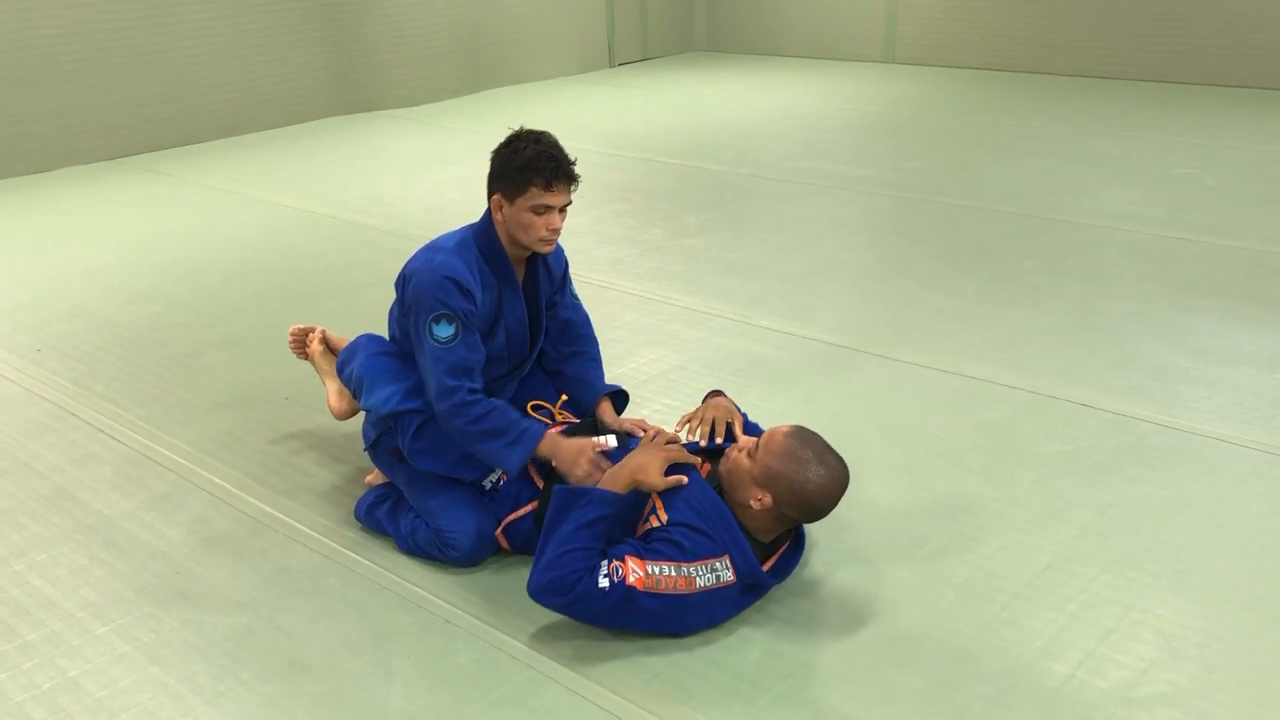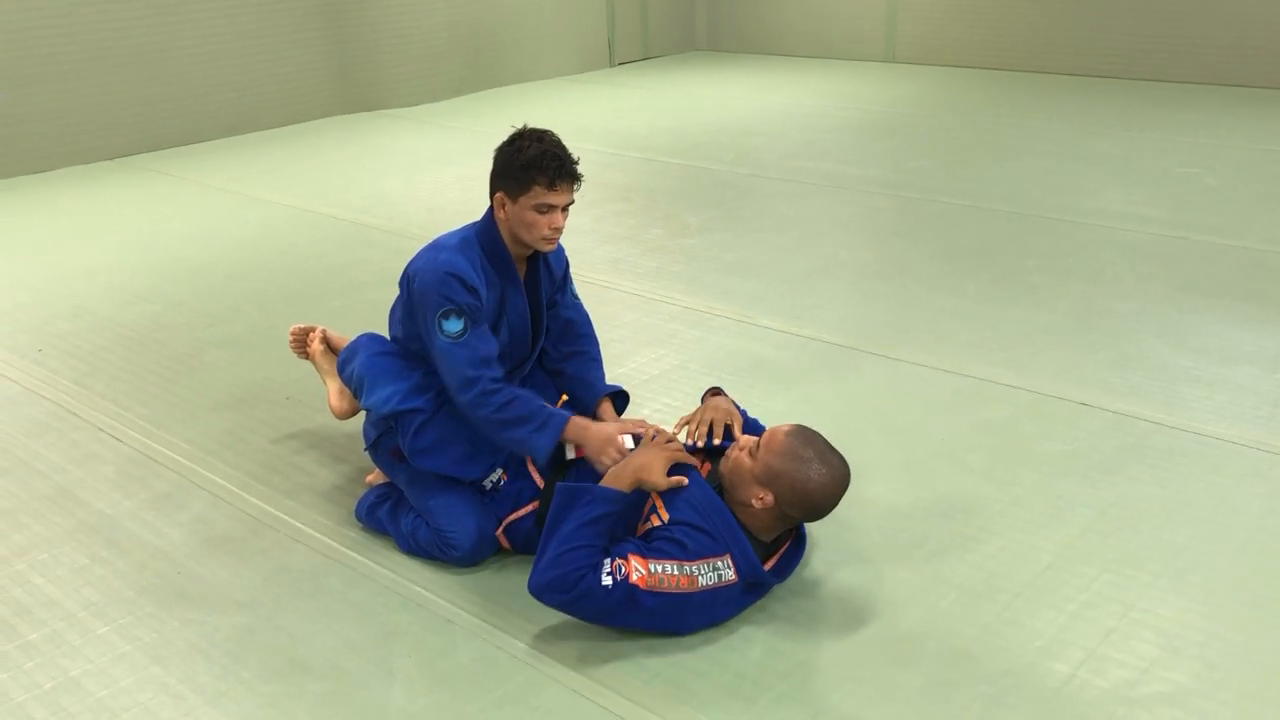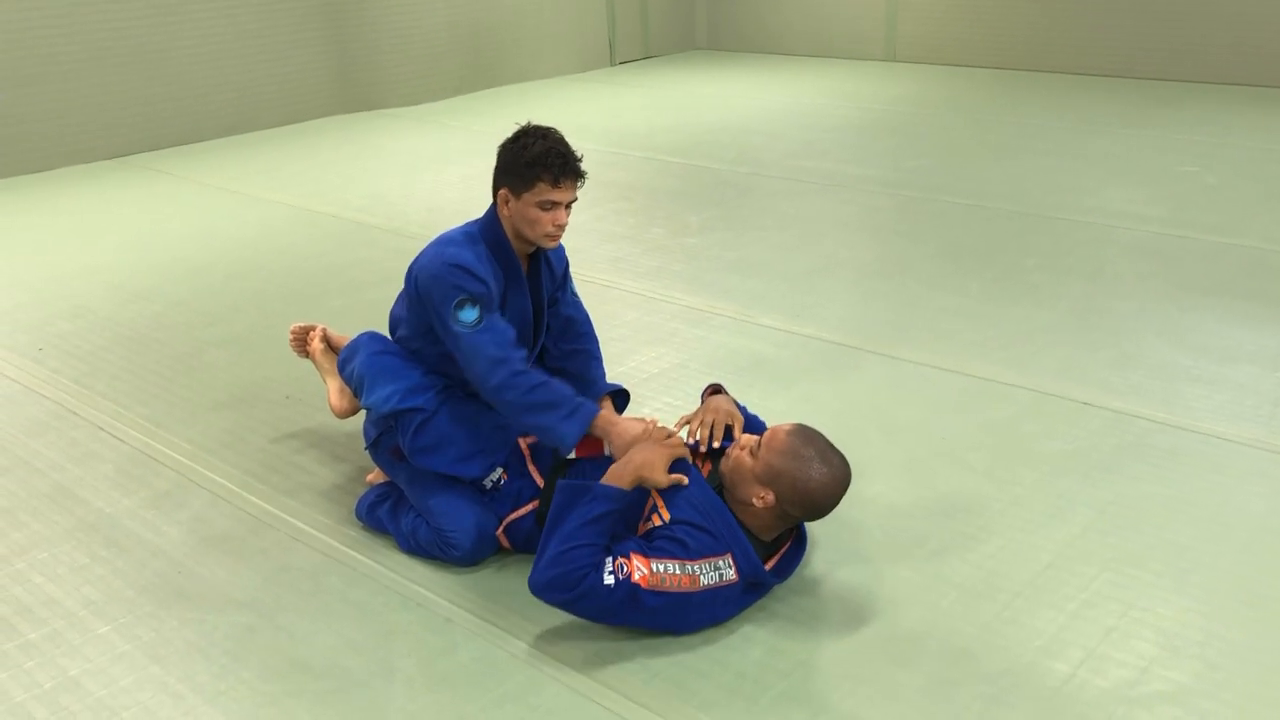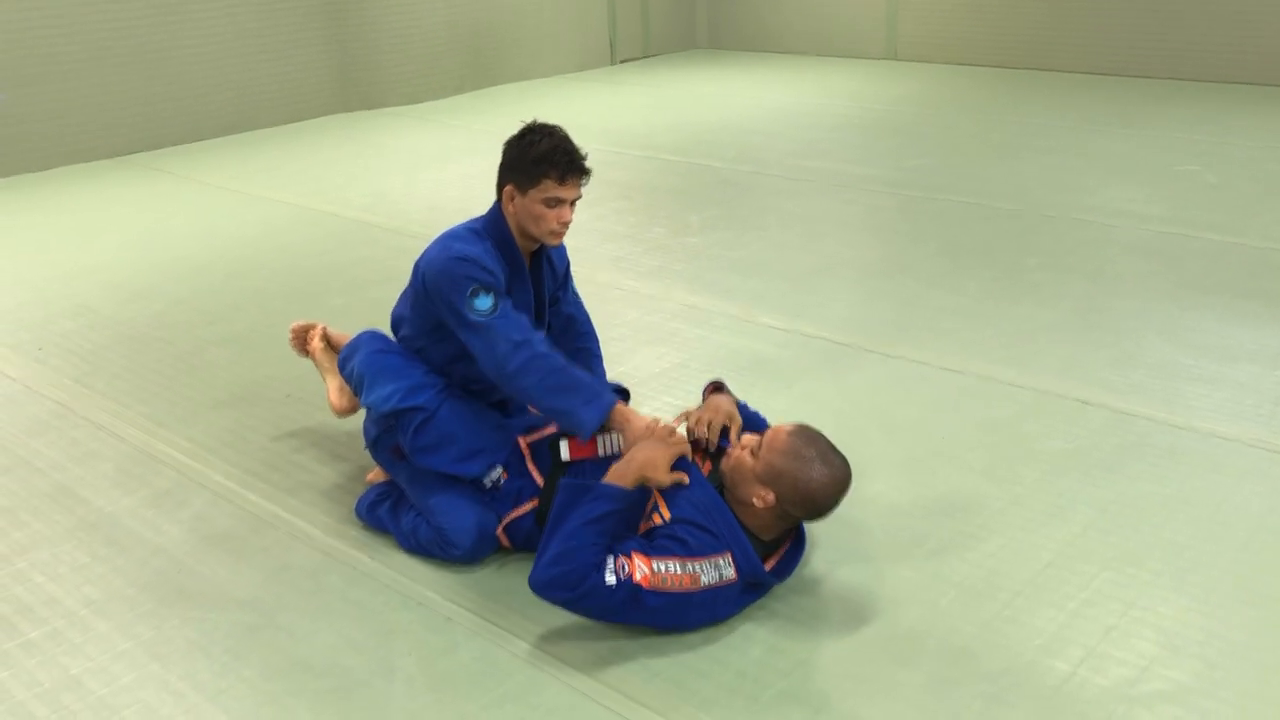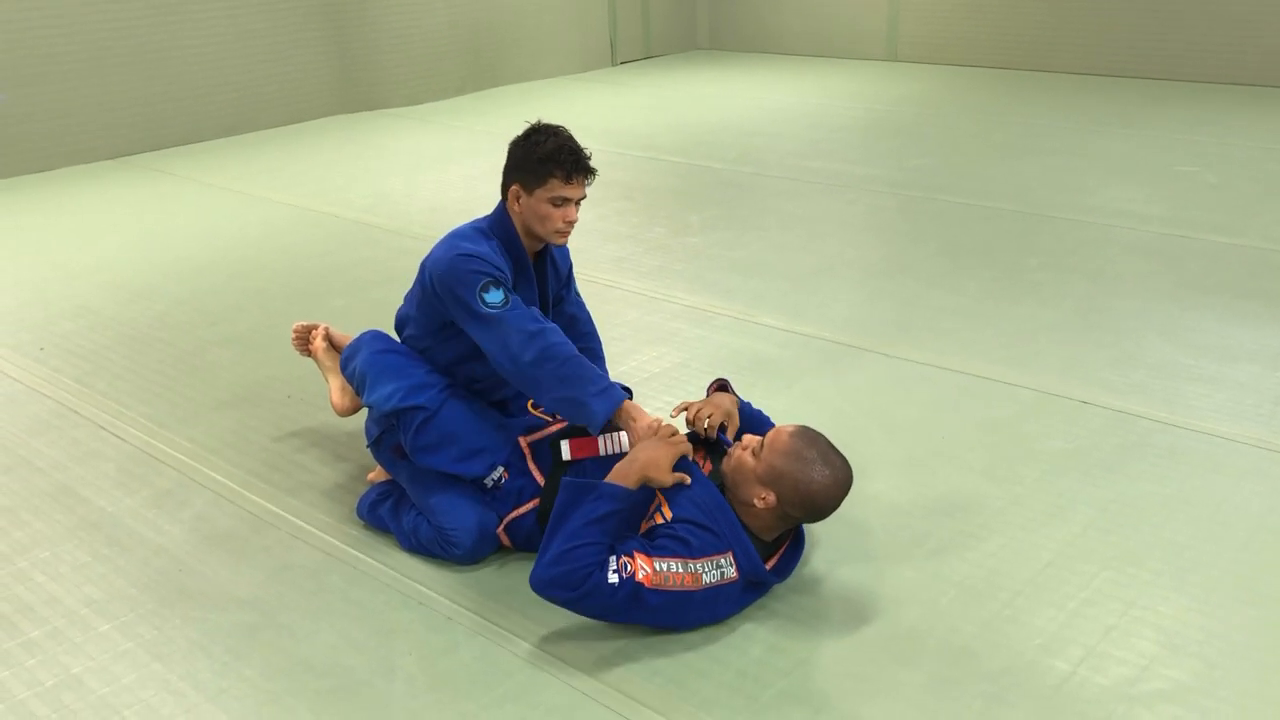
dt=0.1s
person 1, frame 1
left shoulder: (691, 558)
right shoulder: (774, 522)
left elbow: (559, 584)
right elbow: (748, 440)
left wrist: (619, 481)
right wrist: (723, 406)
left hip: (522, 489)
left ankle: (354, 364)
person 1, frame 2
left shoulder: (696, 558)
right shoulder: (772, 521)
left elbow: (560, 582)
right elbow: (748, 444)
left wrist: (620, 478)
right wrist: (723, 404)
left hip: (523, 492)
left ankle: (357, 365)
person 1, frame 3
left shoulder: (702, 557)
right shoulder: (774, 526)
left elbow: (562, 579)
right elbow: (749, 439)
left wrist: (622, 476)
right wrist: (722, 401)
left hip: (524, 492)
left knee: (403, 392)
left ankle: (355, 365)
person 1, frame 4
left shoulder: (700, 557)
right shoulder: (776, 519)
left elbow: (562, 578)
right elbow: (768, 445)
left wrist: (625, 474)
right wrist: (725, 402)
left hip: (521, 488)
left knee: (408, 403)
left ankle: (358, 360)
person 1, frame 5
left shoulder: (703, 558)
right shoulder: (775, 521)
left elbow: (564, 577)
right elbow: (765, 440)
left wrist: (628, 474)
right wrist: (727, 399)
left hip: (522, 488)
left knee: (409, 402)
left ankle: (356, 358)
person 2, frame 1
left shoulder: (546, 257)
right shoulder: (443, 275)
left elbow: (572, 344)
right elbow: (458, 400)
left wrist: (606, 417)
right wrist: (551, 447)
left hip: (502, 394)
right hip: (427, 418)
right knee: (467, 538)
right ankle: (401, 477)
person 2, frame 2
left shoulder: (545, 256)
right shoulder: (447, 273)
left elbow: (573, 346)
right elbow: (479, 390)
left wrist: (605, 416)
right wrist: (579, 431)
right hip: (428, 416)
right knee: (466, 538)
person 2, frame 3
left shoulder: (548, 255)
right shoulder: (452, 269)
left elbow: (573, 344)
right elbow: (504, 377)
left wrist: (605, 412)
right wrist: (606, 426)
left hip: (495, 405)
right hip: (428, 412)
person 2, frame 4
left shoulder: (549, 252)
right shoulder: (457, 263)
left elbow: (573, 340)
right elbow: (520, 360)
left wrist: (610, 411)
right wrist: (618, 416)
left hip: (496, 399)
right hip: (425, 413)
person 2, frame 5
left shoulder: (551, 252)
right shoulder: (464, 262)
left elbow: (576, 339)
right elbow: (533, 351)
left wrist: (615, 408)
right wrist: (625, 414)
left hip: (499, 399)
